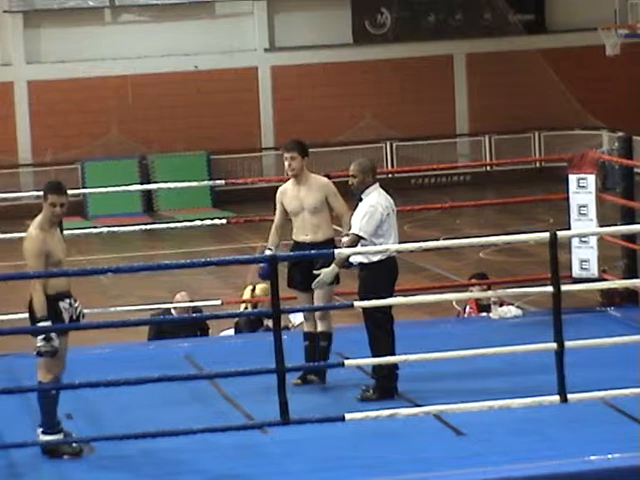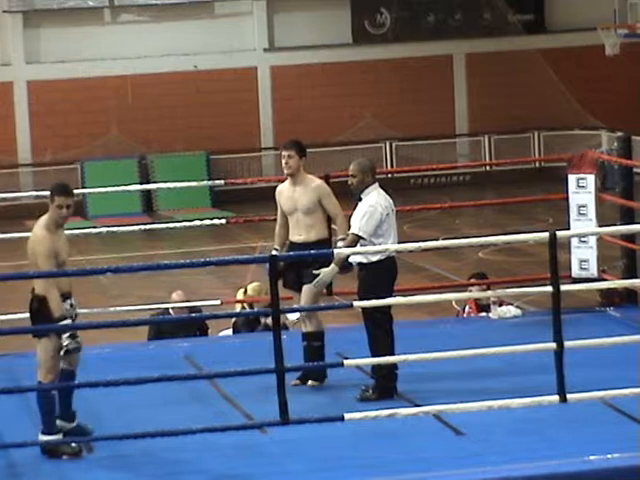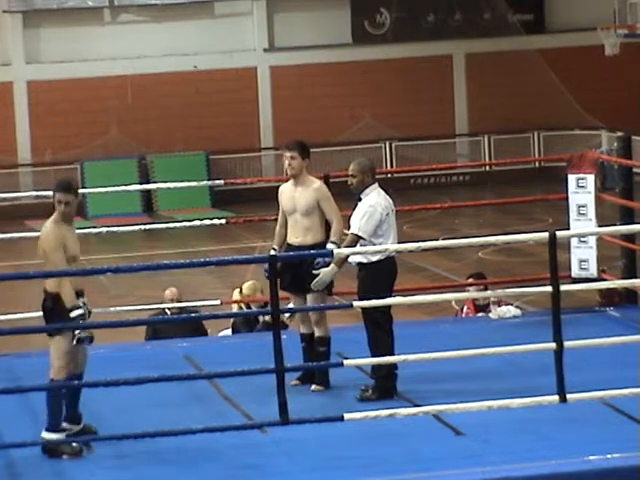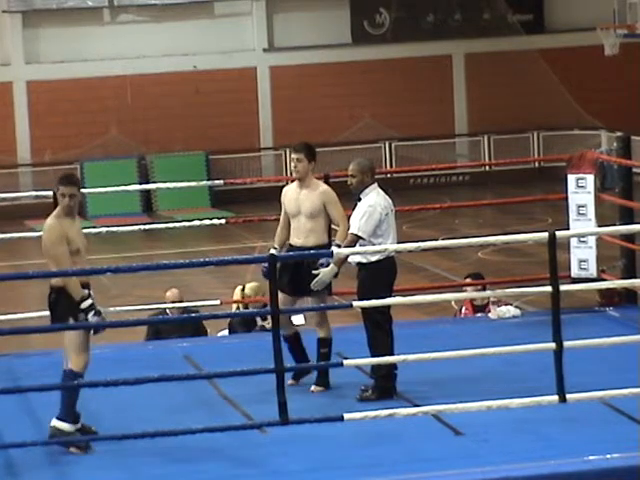
dt=0.4s
person 1, frame 1
left shoulder: (56, 226)
right shoulder: (36, 237)
right elbow: (37, 286)
left wrist: (72, 302)
right wrist: (43, 328)
left hip: (61, 302)
right hip: (46, 306)
left knee: (57, 369)
right knee: (48, 373)
left ankle: (50, 425)
right ankle: (49, 438)
person 1, frame 2
left shoulder: (56, 227)
right shoulder: (43, 237)
right elbow: (49, 287)
left wrist: (69, 302)
right wrist: (65, 326)
left hip: (60, 302)
right hip: (47, 307)
left knee: (71, 361)
right knee: (48, 371)
left ankle: (66, 420)
right ankle: (49, 437)
person 1, frame 3
left shoulder: (68, 226)
right shoulder: (52, 232)
right elbow: (61, 279)
left wrist: (82, 305)
right wrist: (77, 313)
left hip: (73, 300)
right hip: (59, 304)
left knee: (78, 365)
right knee: (60, 370)
left ankle: (72, 423)
right ankle: (52, 436)
person 1, frame 4
left shoulder: (73, 220)
right shoulder: (56, 227)
right elbow: (67, 273)
left wrist: (87, 299)
right wrist: (89, 306)
left hip: (75, 295)
right hip: (67, 298)
left knee: (74, 361)
right knee: (78, 361)
left ankle: (70, 420)
right ankle: (62, 425)
person 2, frame 1
left shoulder: (323, 185)
right shoulder: (283, 192)
left elbow: (345, 214)
right elbow: (278, 226)
right wrist: (269, 253)
left hip: (324, 249)
right hip: (299, 251)
left knee: (321, 313)
right knee: (307, 314)
left ankle: (320, 368)
right ankle: (309, 368)
person 2, frame 2
left shoulder: (317, 187)
right shoulder: (280, 191)
left elbow: (339, 217)
right wrist: (276, 253)
left hip: (317, 250)
right hip: (294, 251)
left knee: (308, 311)
right knee: (303, 315)
left ankle: (319, 370)
right ankle: (309, 370)
person 2, frame 3
left shoulder: (318, 189)
right shoulder: (283, 190)
left elbow: (337, 221)
left wrist: (330, 250)
right wrist: (274, 252)
left hip: (314, 253)
right hip: (292, 254)
left knee: (317, 317)
right knee: (302, 317)
left ankle: (322, 376)
right ankle: (309, 370)
person 2, frame 4
left shoulder: (324, 192)
right shoulder: (286, 192)
left elbow: (343, 225)
right wrist: (274, 252)
left hip: (316, 256)
right hip: (293, 255)
left knee: (319, 318)
right knee: (280, 314)
left ankle: (322, 376)
right ankle: (301, 363)
person 3, frame 1
left shoulder: (372, 204)
right shoulder: (379, 199)
left elbow: (354, 240)
left wrist: (333, 268)
left hip: (375, 269)
right hip: (379, 266)
left knee: (378, 327)
right knee: (381, 325)
left ankle: (384, 385)
right ankle: (385, 379)
person 3, frame 2
left shoulder: (372, 204)
right shoulder: (378, 198)
left elbow: (353, 240)
left wrist: (333, 268)
left hip: (375, 268)
right hip: (379, 266)
left knee: (377, 327)
right knee: (380, 325)
left ankle: (384, 385)
right ankle: (384, 379)
person 3, frame 3
left shoulder: (372, 204)
right shoulder: (378, 198)
left elbow: (353, 240)
left wrist: (333, 268)
left hip: (374, 269)
right hip: (378, 266)
left knee: (377, 326)
right knee: (380, 325)
left ankle: (384, 385)
right ankle: (384, 379)
person 3, frame 4
left shoulder: (371, 204)
right shoulder: (378, 199)
left elbow: (352, 240)
left wrist: (333, 268)
left hip: (374, 269)
right hip: (378, 266)
left knee: (377, 327)
right knee: (379, 325)
left ankle: (383, 385)
right ankle: (384, 379)
